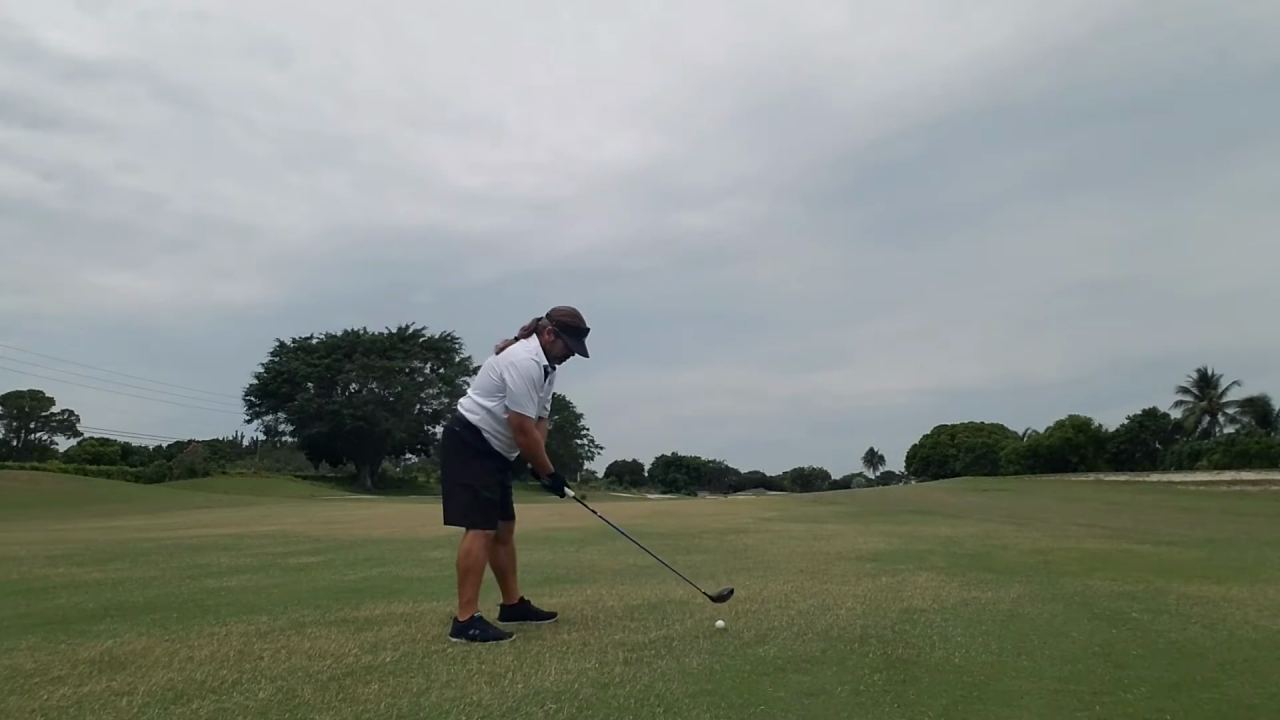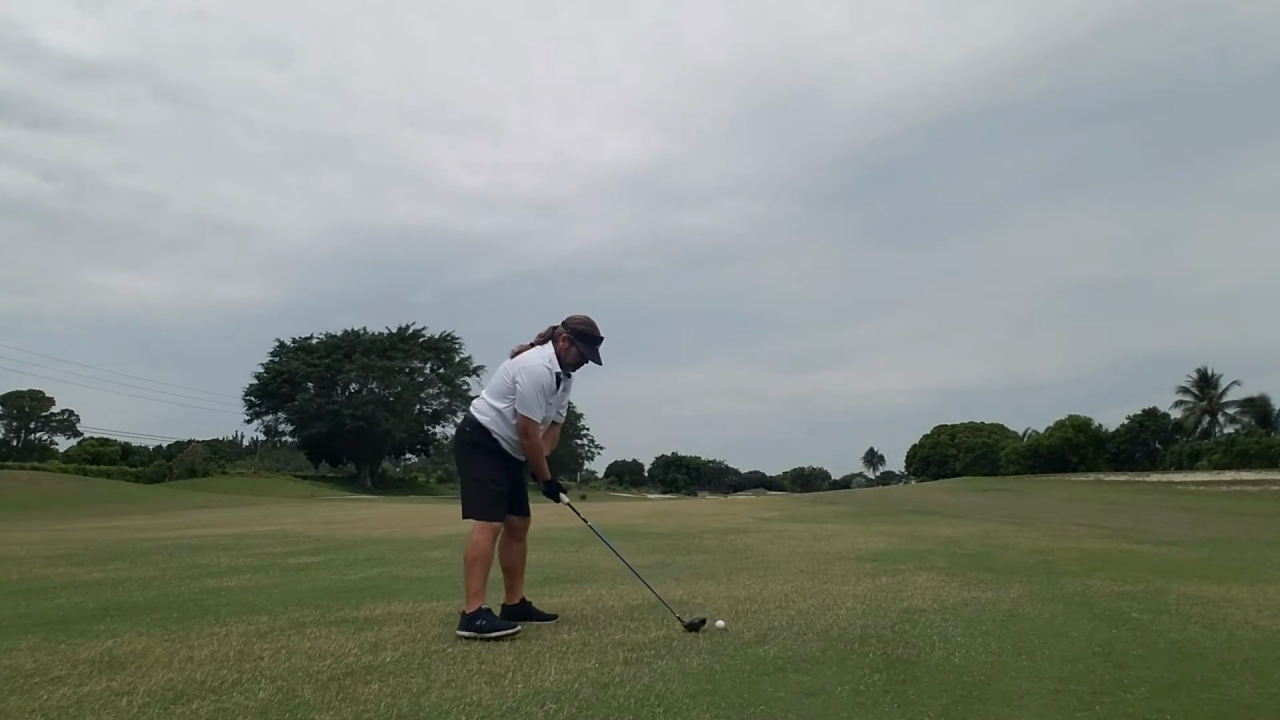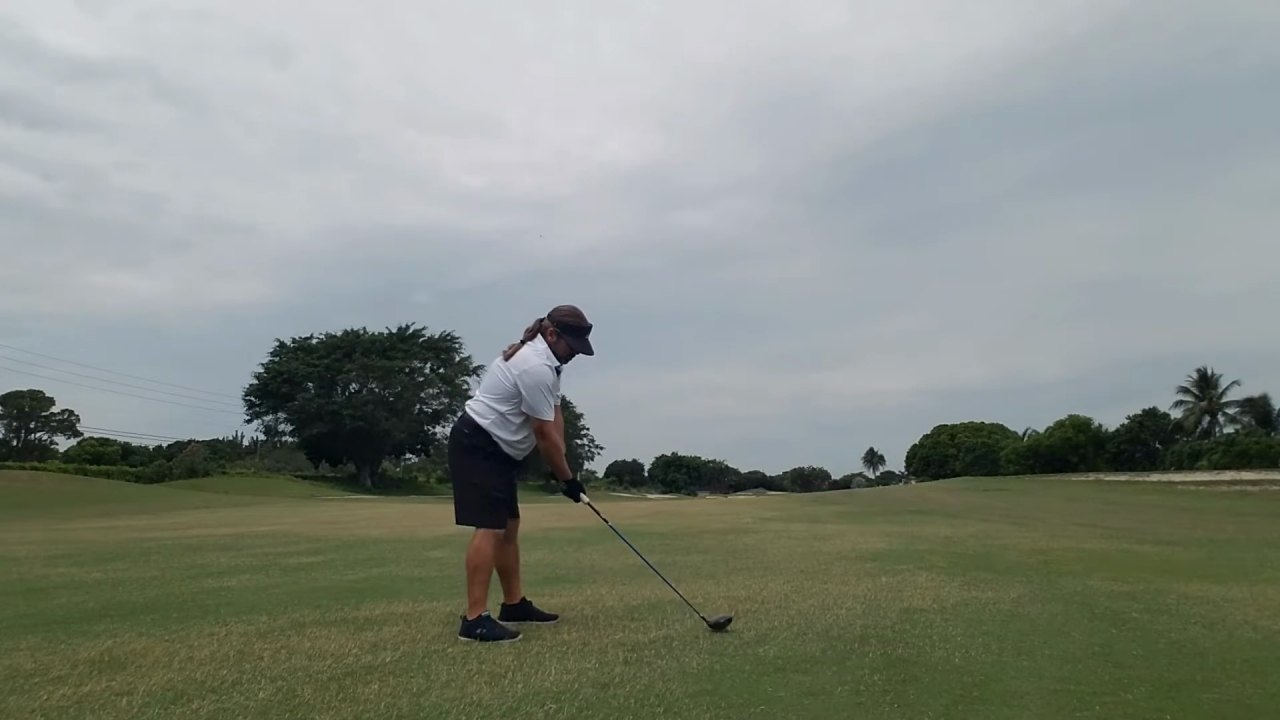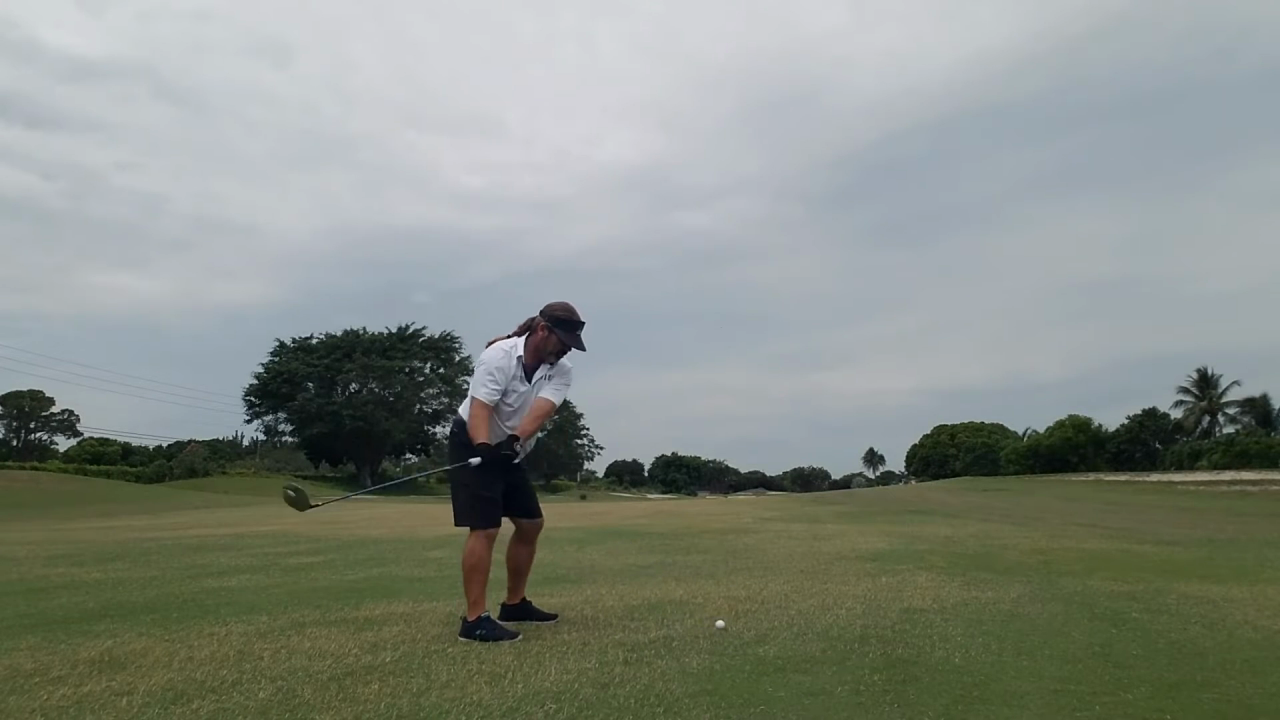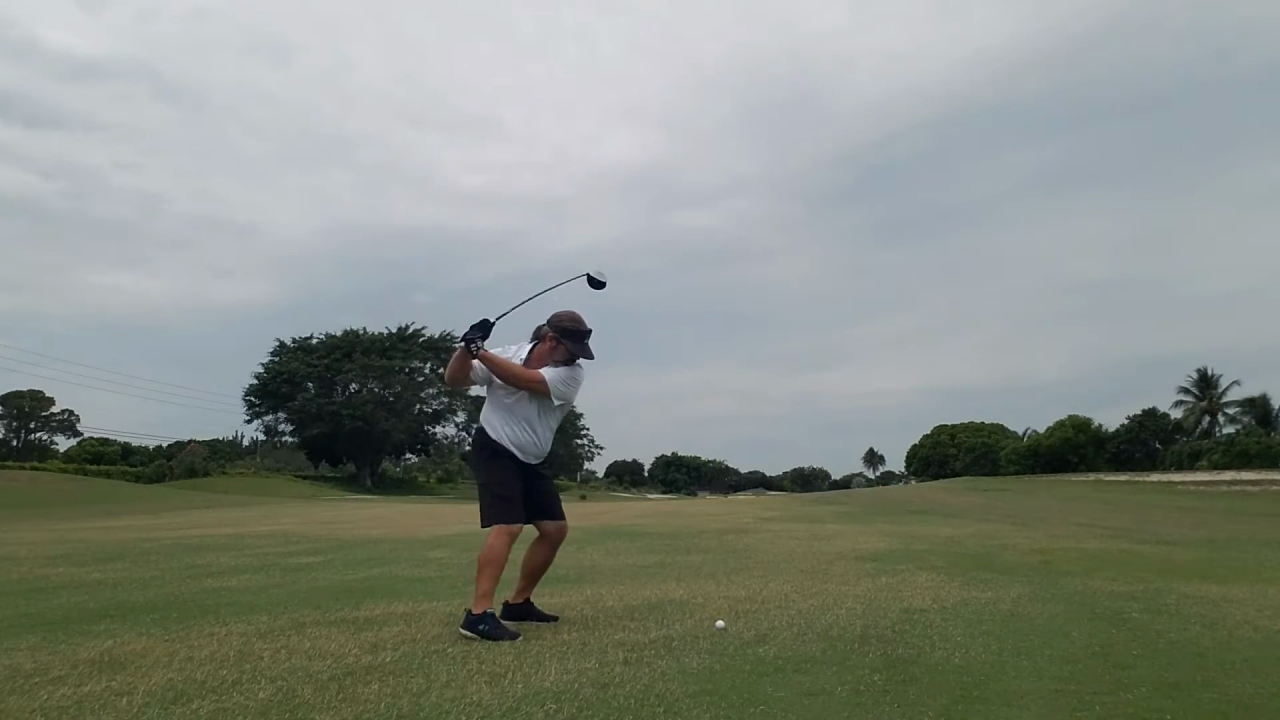
dt=0.5s
person 1, frame 1
left shoulder: (545, 365)
right shoulder: (524, 362)
left elbow: (539, 422)
right elbow: (523, 430)
left wrist: (537, 466)
right wrist: (549, 472)
left hip: (493, 450)
right hip: (469, 445)
left knee: (503, 530)
right knee: (481, 530)
left ankle: (513, 604)
right ankle: (465, 620)
person 1, frame 2
left shoulder: (564, 374)
right shoulder: (536, 367)
left elbow: (552, 426)
right elbow: (528, 433)
left wrist: (541, 469)
right wrist: (545, 478)
left hip: (506, 451)
right hip: (480, 444)
left knee: (517, 524)
right knee: (488, 523)
left ankle: (514, 603)
right ankle: (474, 613)
person 1, frame 3
left shoulder: (546, 359)
right shoulder: (535, 367)
left elbow: (554, 417)
right elbow: (543, 433)
left wrist: (561, 464)
right wrist: (567, 477)
left hip: (496, 449)
right hip: (476, 447)
left knee: (508, 527)
right knee: (489, 529)
left ankle: (514, 604)
right ankle: (475, 619)
person 1, frame 4
left shoulder: (561, 371)
right shoulder: (500, 355)
left elbow: (541, 409)
right elbow: (479, 408)
left wrist: (514, 441)
right wrist: (484, 446)
left hip: (510, 455)
right hip: (473, 448)
left knee: (530, 524)
right knee: (484, 529)
left ankle: (514, 603)
right ankle: (475, 619)
person 1, frame 5
left shoulder: (572, 374)
right shoulder: (509, 354)
left elbow: (524, 380)
right elbow: (454, 379)
left wrist: (481, 353)
right wrist: (467, 348)
left hip: (530, 462)
right hip: (494, 454)
left knee: (555, 529)
right knee: (506, 527)
left ankle: (518, 603)
right ankle: (479, 614)
